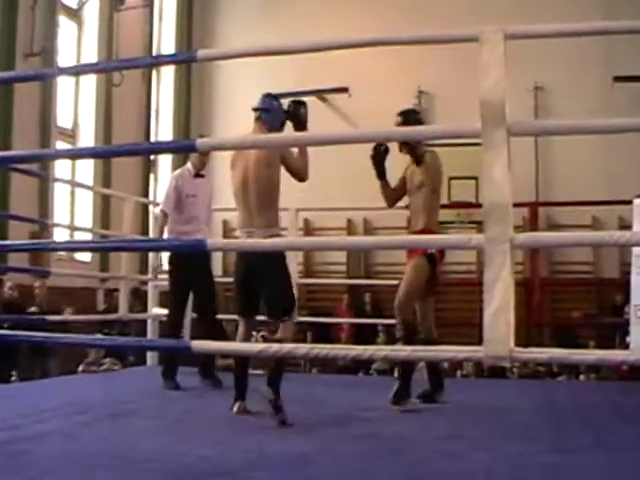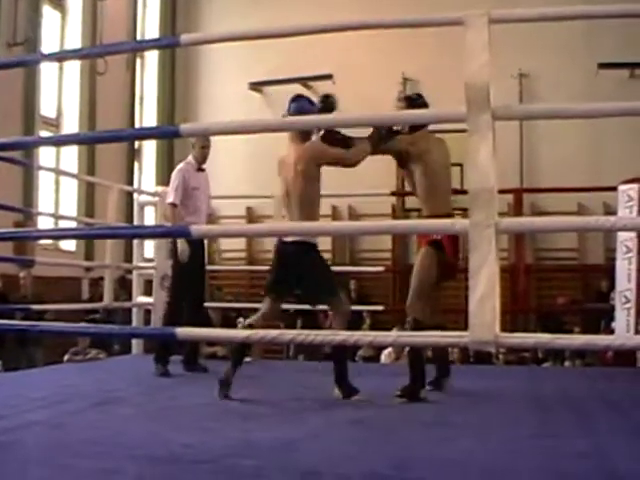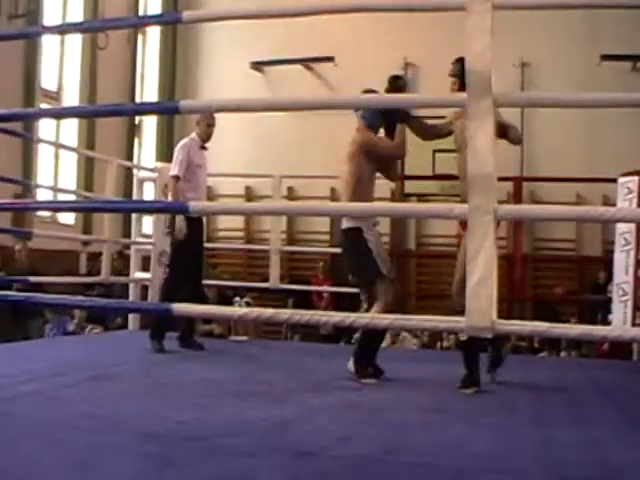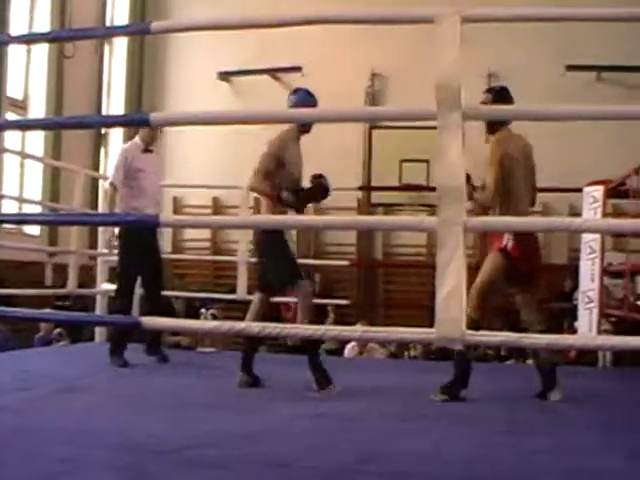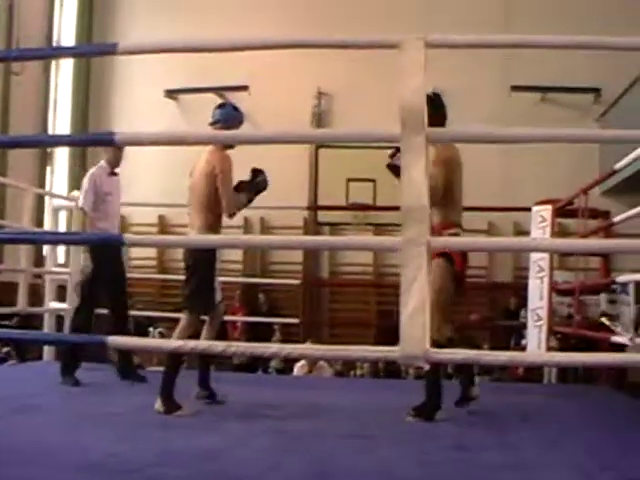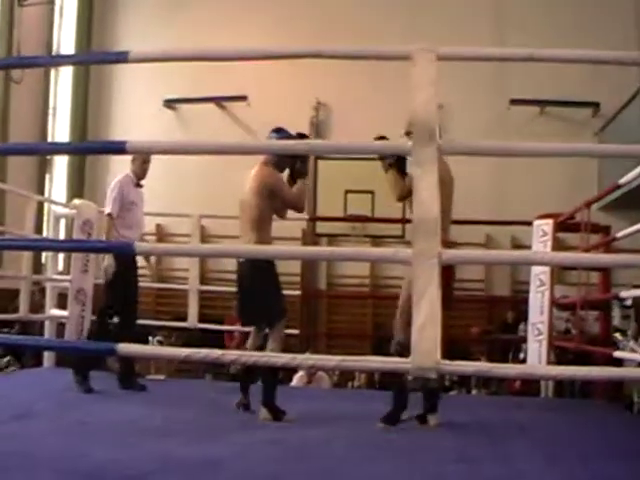
dt=0.7s
person 1, frame 1
left shoulder: (429, 158)
right shoulder: (410, 166)
left elbow: (434, 185)
right elbow: (390, 200)
left wrist: (417, 156)
right wrist: (380, 170)
left hip: (428, 243)
left knee: (402, 305)
right knee: (424, 318)
left ankle: (403, 381)
right ankle: (436, 385)
person 1, frame 2
left shoulder: (416, 140)
right shoulder: (436, 144)
left elbow: (374, 147)
right wrist: (403, 161)
left hip: (437, 230)
right hip: (440, 229)
left knee: (415, 304)
right knee: (427, 302)
left ankle: (416, 382)
right ankle: (441, 370)
person 1, frame 3
right shoulder: (460, 116)
left elbow: (514, 136)
right hip: (472, 202)
left knee: (461, 291)
right knee: (467, 287)
left ankle: (472, 373)
right ankle: (497, 350)
person 1, frame 4
left shoulder: (497, 146)
right shoulder: (524, 146)
left elbow: (490, 200)
left wrist: (471, 191)
left hip: (508, 236)
right hip: (527, 236)
left knee: (473, 304)
right knee: (531, 315)
left ankle: (458, 382)
right ankle: (550, 385)
person 1, frame 5
left shoulder: (440, 150)
right shoulder: (446, 150)
left elbow: (434, 194)
left wrist: (404, 172)
left hip: (445, 239)
right hip: (449, 237)
left knee: (434, 320)
right knee: (443, 318)
left ankle: (432, 401)
right ankle: (466, 381)
person 1, frame 6
right shoulder: (440, 166)
left elbow: (400, 193)
right elbow: (414, 193)
left wrist: (388, 162)
right wrist: (398, 166)
left knee: (403, 324)
left ankle: (398, 405)
right ankle: (430, 408)
person 2, frame 1
left shoulder: (237, 151)
right shoulder: (274, 145)
right elbow: (302, 174)
right wrist: (301, 134)
right hip: (268, 243)
left knee: (245, 322)
right knee: (286, 320)
left ankle: (239, 399)
right ankle: (274, 386)
person 2, frame 2
left shoulder: (286, 155)
right shoulder: (312, 150)
right elbow: (353, 158)
right wrist: (375, 138)
left hip: (284, 244)
right hip: (304, 246)
left knee: (267, 310)
right knee: (340, 308)
left ankle: (231, 371)
right ankle: (342, 382)
person 2, frame 3
left shoulder: (368, 142)
right shoulder: (363, 138)
left elbow: (392, 171)
right elbow: (399, 152)
right wrist: (400, 123)
left hip: (366, 227)
right hip: (356, 230)
left knee: (376, 296)
right knee: (386, 295)
left ankle: (369, 360)
right ankle: (359, 361)
person 2, frame 4
left shoulder: (295, 146)
right shoulder: (281, 143)
right elbow: (255, 183)
left wrist: (314, 191)
right wrist: (283, 197)
left hip: (275, 231)
right hip: (271, 230)
left knee: (262, 299)
right knee: (304, 292)
left ankle: (246, 370)
right ankle: (317, 371)
person 2, frame 5
left shoulder: (204, 159)
right shoulder: (221, 158)
right elbow: (230, 209)
left wrist: (239, 190)
right wrist: (250, 192)
left hip: (195, 245)
right hip: (202, 247)
left knee: (214, 314)
right knee: (191, 320)
left ankle: (204, 385)
right ankle: (165, 397)
person 2, frame 6
left shoulder: (256, 175)
right shoulder: (269, 175)
left elbow: (280, 210)
right elbow: (300, 205)
left wrist: (293, 177)
right wrist: (301, 173)
left hip: (246, 261)
right hip: (259, 260)
left knee: (258, 329)
right knee: (276, 330)
left ankle: (244, 392)
right ankle: (268, 404)
person 3, frame 1
left shoulder: (206, 183)
right shoulder: (178, 178)
right elbow: (164, 215)
right wrist: (157, 251)
left hip: (201, 251)
right hip: (181, 251)
left knee: (207, 309)
right knee: (176, 312)
left ankle: (207, 368)
right ankle: (168, 373)
person 3, frame 2
left shoulder: (204, 176)
right shoulder: (182, 171)
right elbow: (172, 207)
right wrist: (180, 239)
left hip: (198, 242)
right hip: (185, 241)
left knee: (196, 300)
right knee: (177, 298)
left ankle: (191, 357)
right ankle: (161, 358)
person 3, frame 3
left shoulder: (202, 152)
right shoulder: (185, 147)
right elbow: (174, 180)
right wrist: (178, 216)
left hip: (195, 219)
right hip: (183, 218)
left knee: (194, 277)
right knee: (175, 274)
left ankle: (187, 335)
right ankle: (157, 334)
person 3, frame 4
left shoulder: (155, 158)
right shoulder: (127, 152)
right elbow: (114, 188)
left wrist: (158, 224)
left hip: (148, 226)
right hip: (130, 225)
left knee: (154, 284)
right knee: (125, 287)
left ankle: (154, 343)
right ankle: (117, 349)
person 3, frame 5
left shoulder: (116, 178)
right shoulder: (94, 176)
right elbow: (85, 215)
right wrist: (87, 253)
left hip: (113, 248)
right hip: (99, 248)
left knee: (120, 307)
right knee: (85, 307)
left ankle: (125, 365)
right ankle: (68, 368)
person 3, frame 6
left shoulder: (139, 190)
right shoulder: (120, 185)
right elbow: (110, 220)
left wrist: (148, 259)
right wrist: (109, 254)
left hip: (130, 256)
right hip: (118, 255)
left knee: (128, 316)
right knee: (108, 312)
left ankle: (126, 375)
right ankle: (82, 370)
